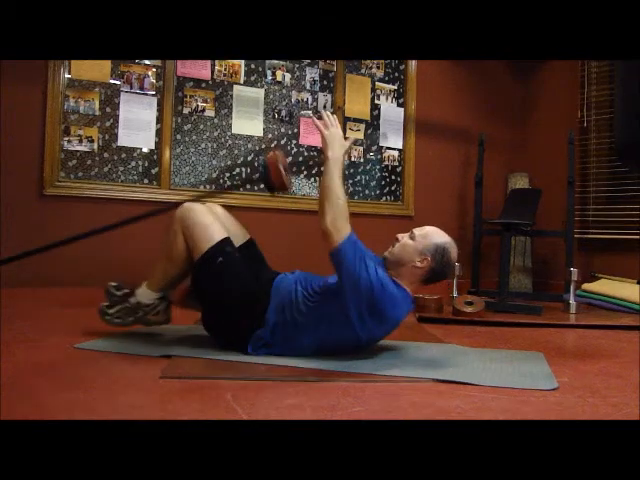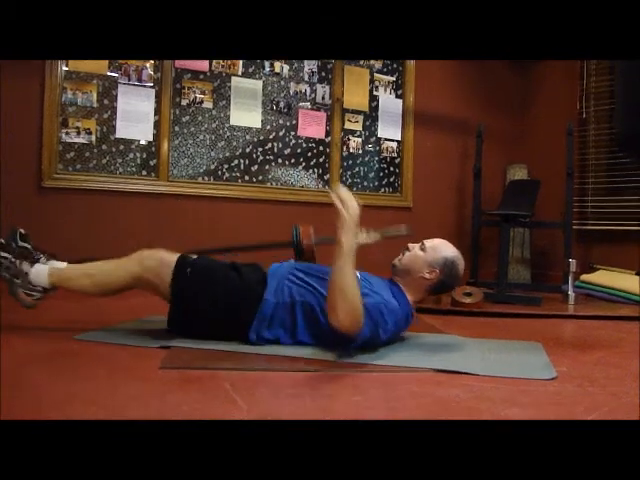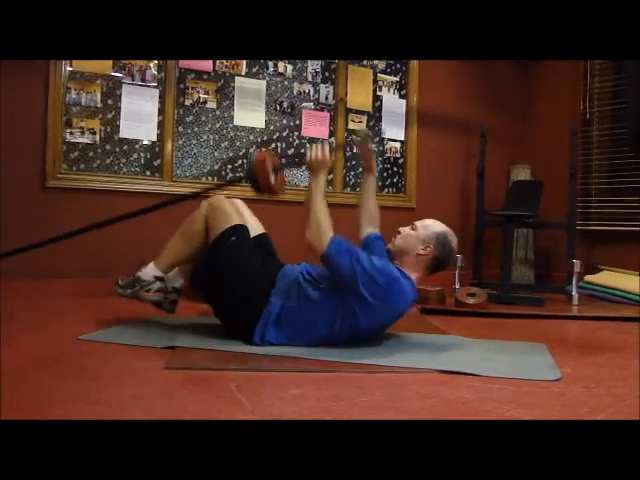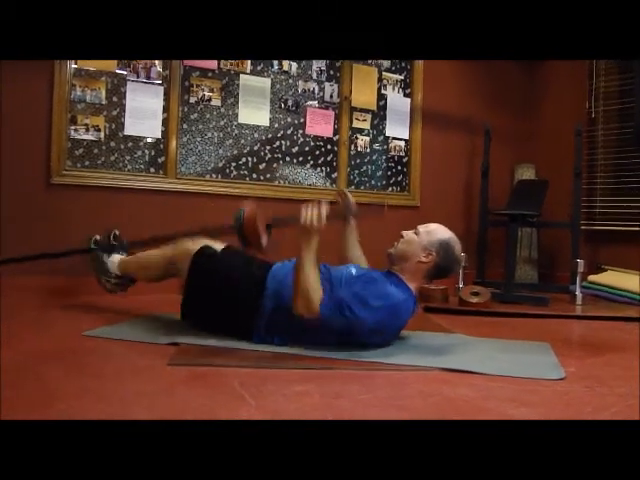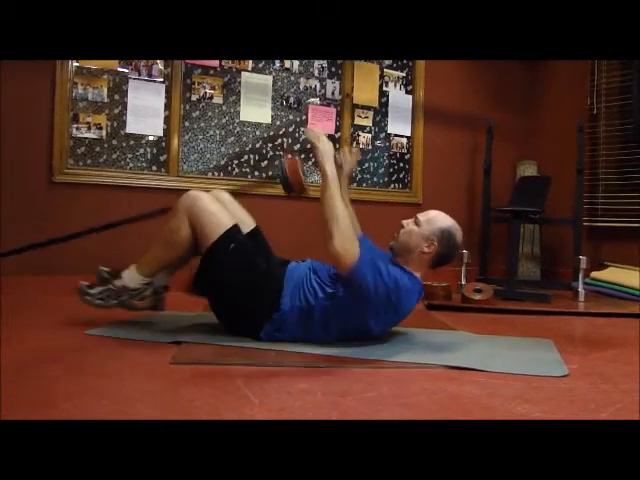
dt=0.5s
person 1, frame 1
left shoulder: (381, 296)
right shoulder: (389, 280)
left elbow: (332, 228)
right elbow: (344, 236)
left wrist: (333, 154)
right wrist: (334, 158)
left hip: (253, 323)
right hip: (272, 293)
left knee: (189, 214)
right knee: (210, 211)
left ankle: (146, 301)
right ankle: (152, 295)
person 1, frame 2
left shoulder: (388, 311)
right shoulder: (389, 292)
left elbow: (342, 319)
left wrist: (344, 237)
right wrist: (349, 249)
left hip: (251, 309)
right hip: (262, 284)
left knee: (148, 263)
right knee: (157, 258)
left ankle: (39, 275)
right ankle: (47, 271)
person 1, frame 3
left shoulder: (385, 283)
right shoulder: (393, 279)
left elbow: (316, 238)
right elbow: (368, 231)
left wrist: (319, 175)
right wrist: (369, 175)
left hip: (259, 312)
right hip: (271, 292)
left knee: (217, 207)
right knee: (232, 207)
left ankle: (156, 280)
right ankle: (170, 282)
person 1, frame 4
left shoulder: (385, 303)
right shoulder: (396, 291)
left elbow: (305, 306)
left wrist: (308, 242)
right wrist: (350, 224)
left hip: (257, 309)
right hip: (269, 280)
left knee: (183, 250)
right knee: (200, 245)
left ankle: (116, 267)
right ankle: (125, 265)
person 1, frame 5
left shoulder: (395, 288)
right shoulder: (400, 273)
left elbow: (341, 250)
right elbow: (353, 246)
left wrist: (328, 167)
right wrist: (342, 178)
left hip: (266, 309)
right hip: (281, 281)
left knee: (194, 202)
right knee: (213, 197)
left ankle: (136, 284)
right ankle: (146, 280)
